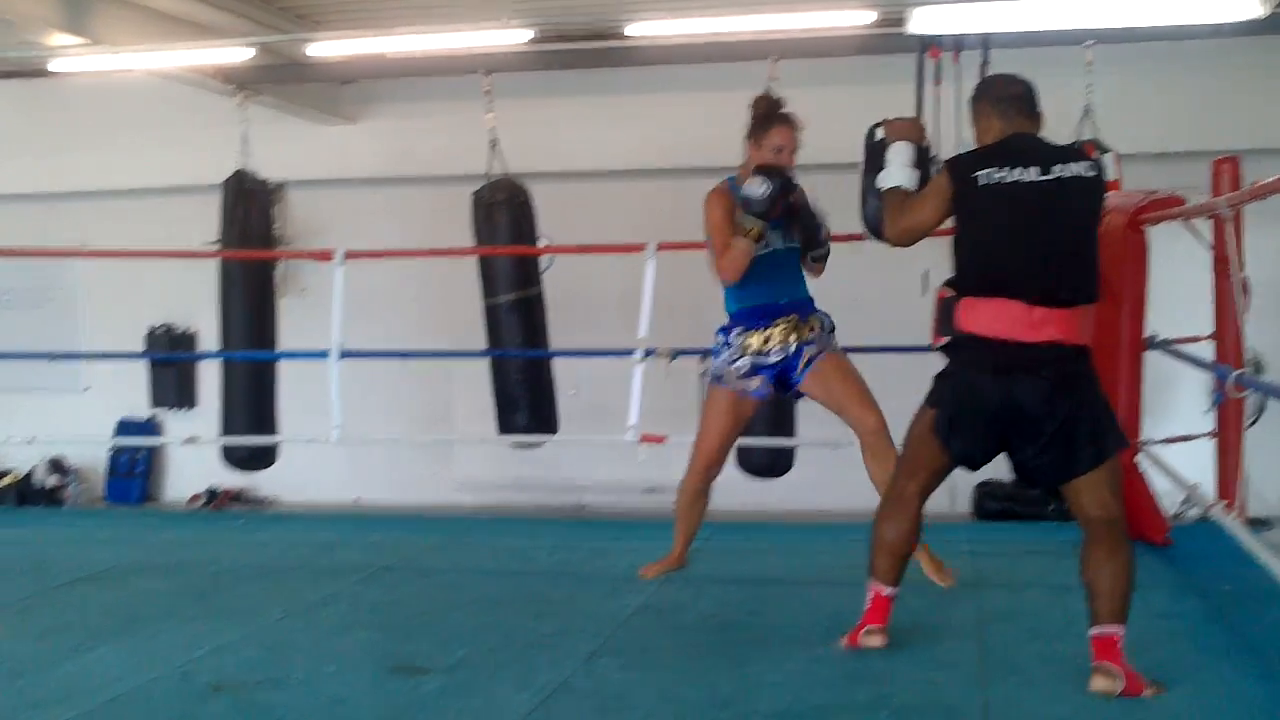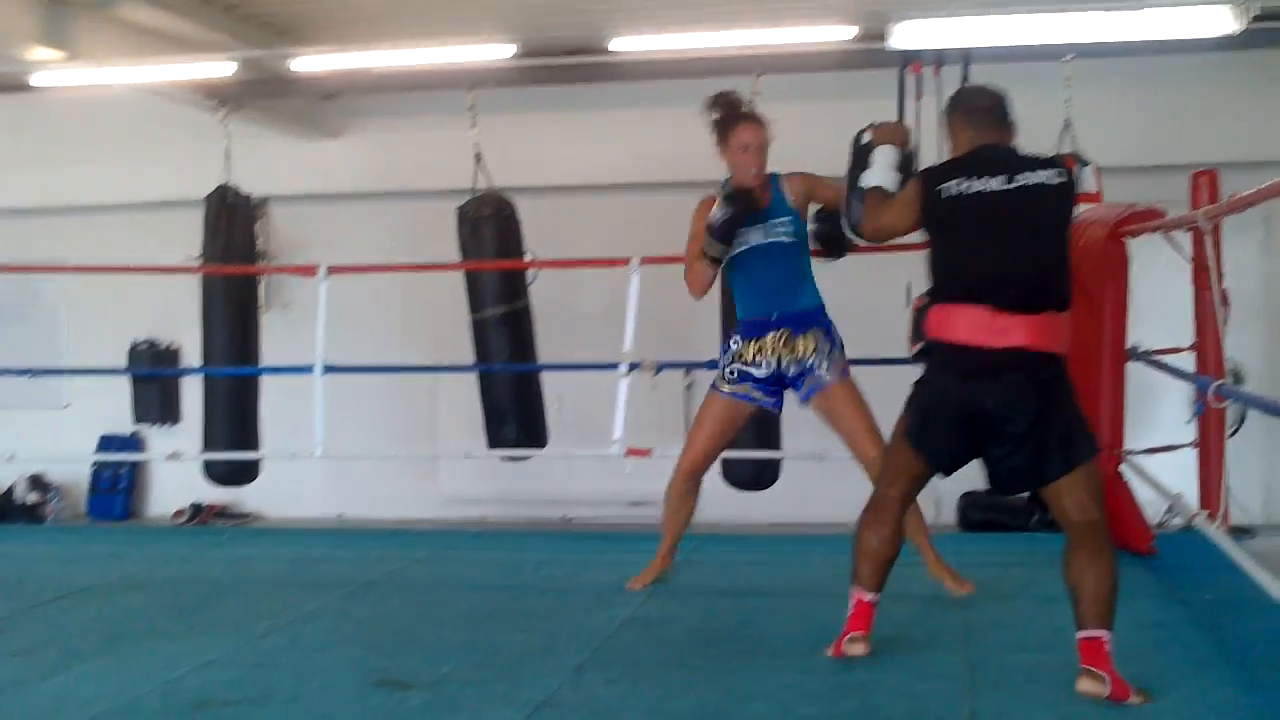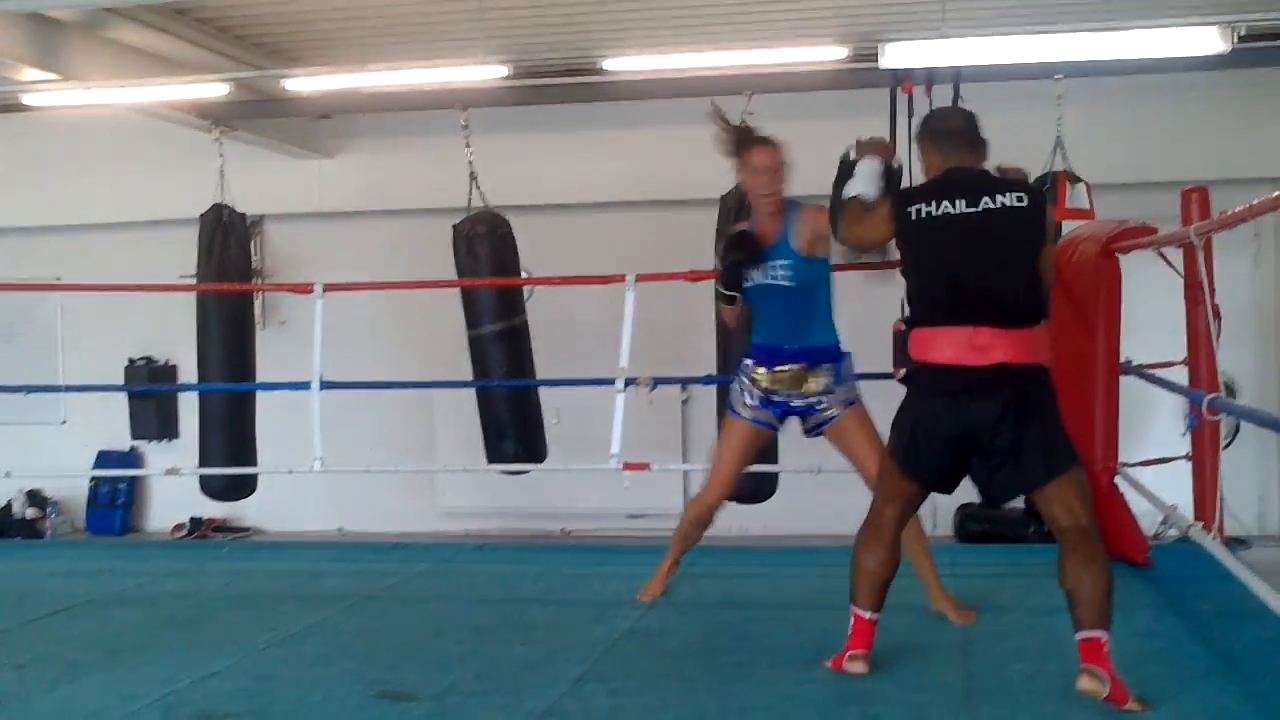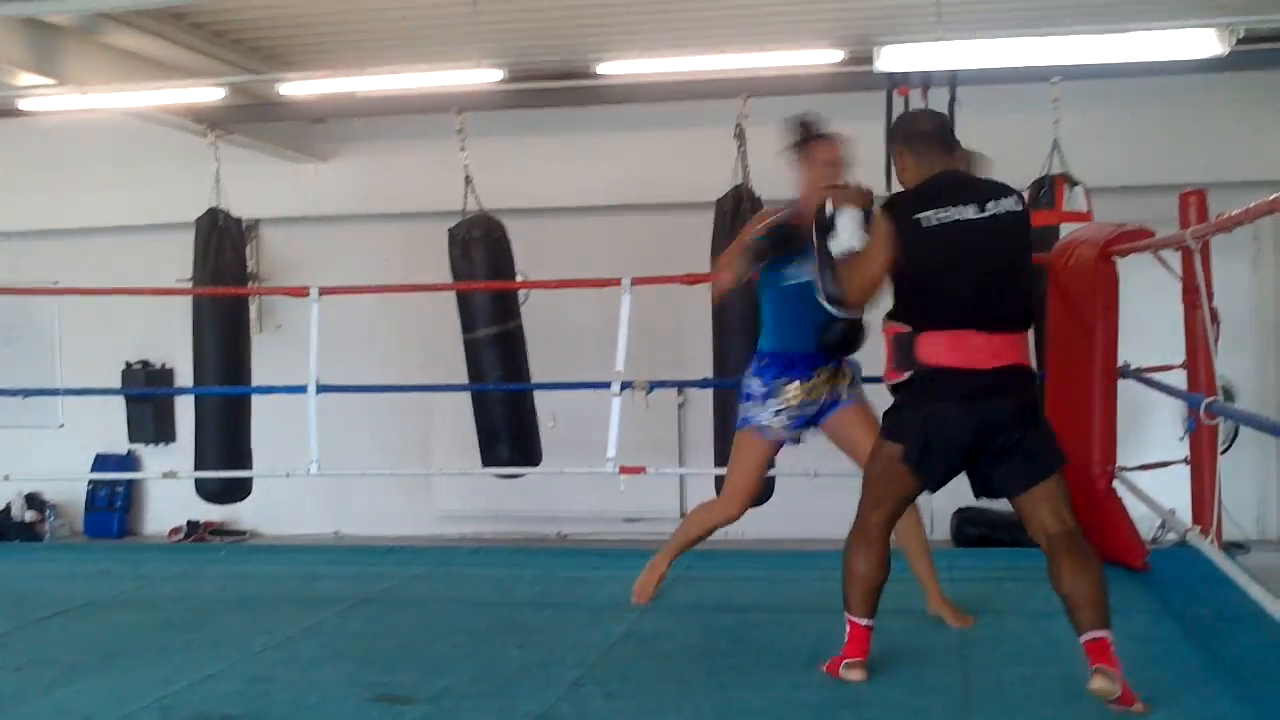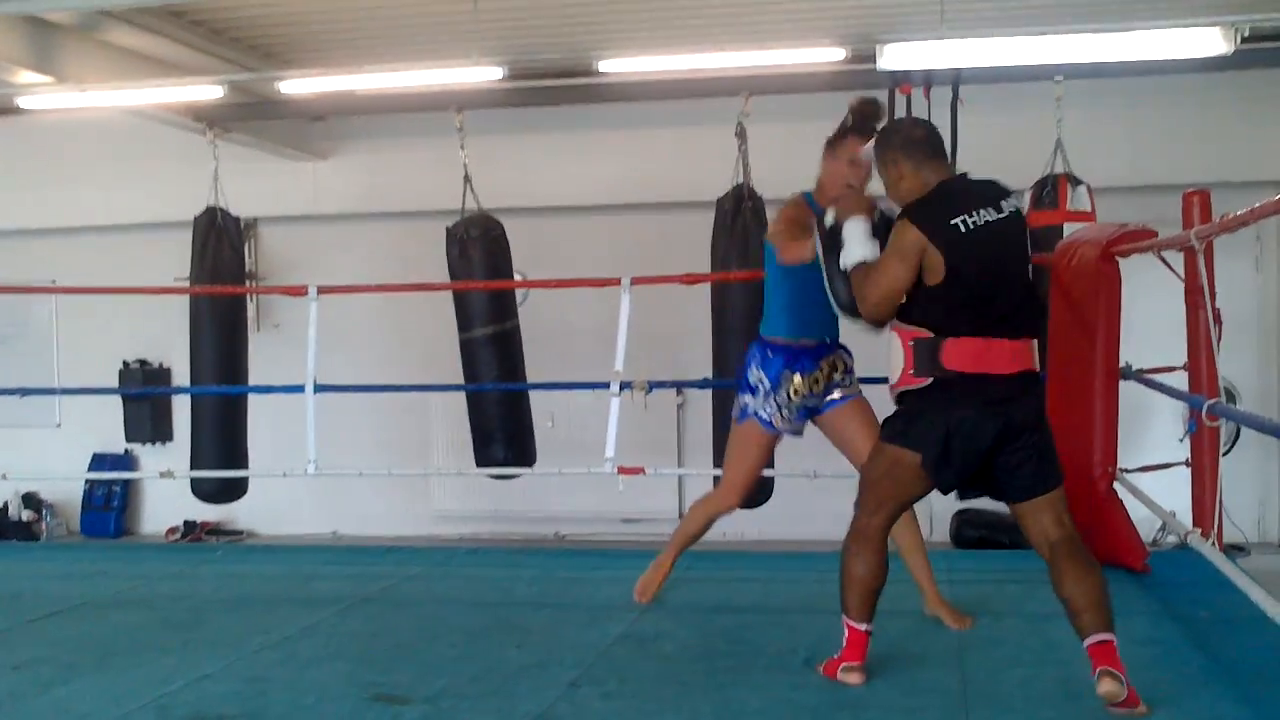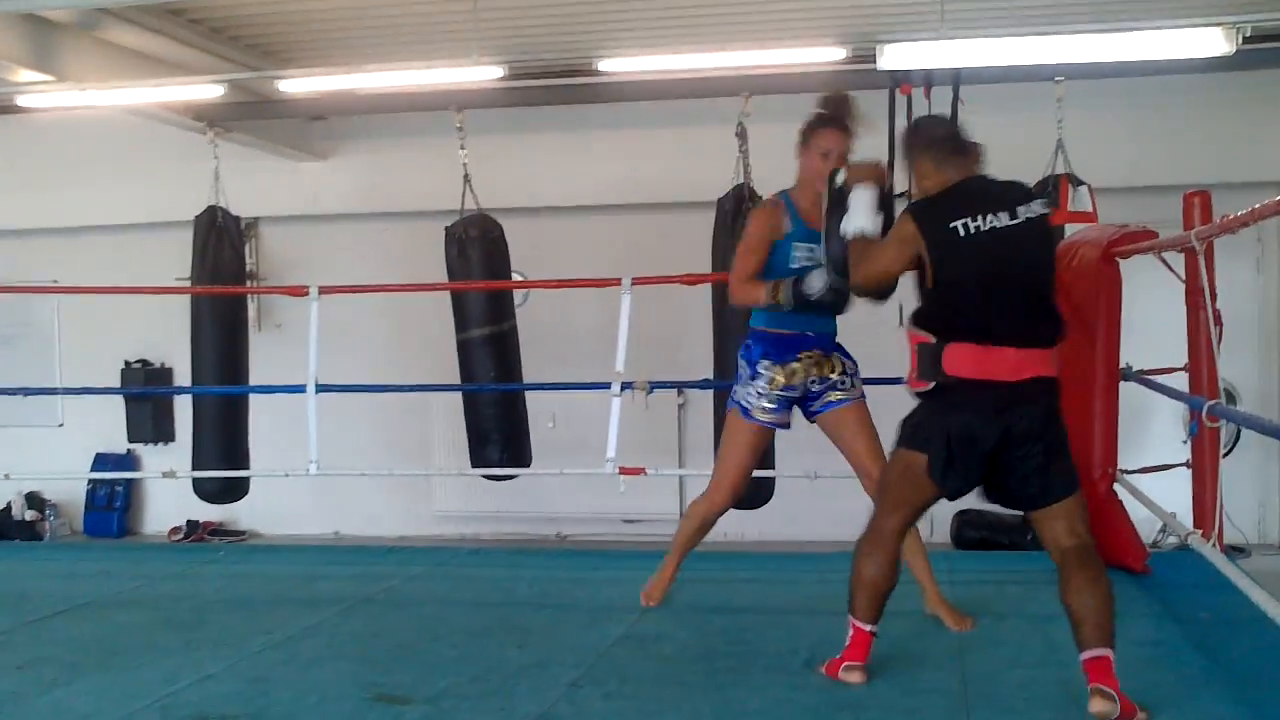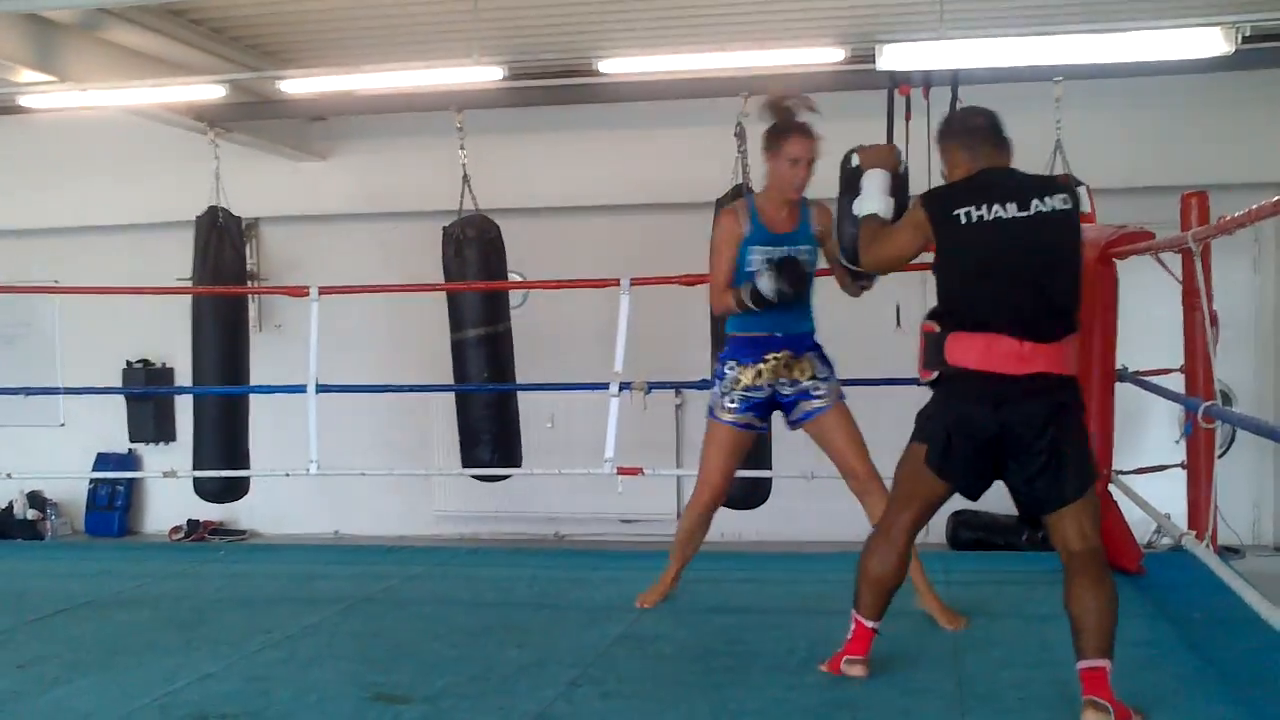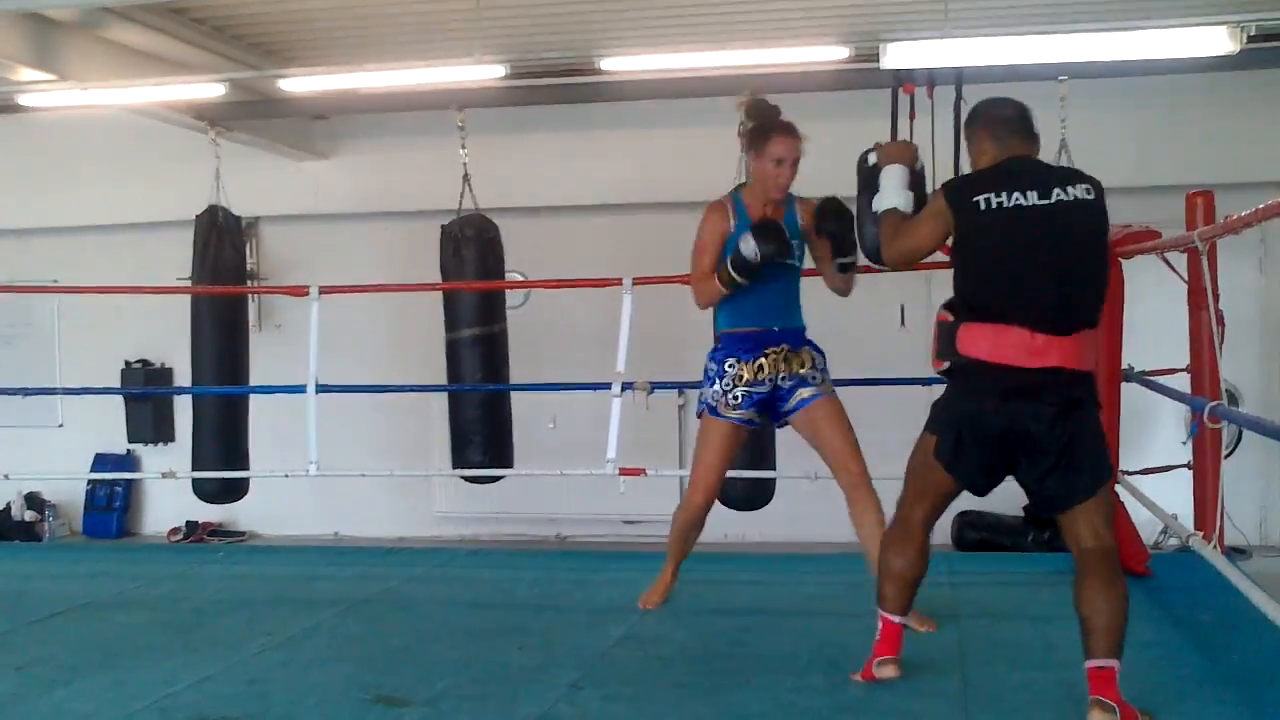
dt=0.1s
person 1, frame 1
left shoulder: (965, 172)
right shoulder: (1088, 172)
left elbow: (898, 227)
left wrist: (900, 152)
left hip: (979, 363)
right hip: (1060, 368)
left knee: (907, 486)
right knee: (1103, 516)
left ankle: (874, 619)
right ankle: (1109, 658)
person 1, frame 2
left shoulder: (936, 182)
right shoulder: (1057, 180)
left elbow: (870, 224)
left wrist: (880, 154)
left hip: (953, 371)
right hip: (1033, 374)
left knee: (889, 495)
right knee: (1086, 520)
left ankle: (857, 628)
right ankle: (1095, 663)
person 1, frame 3
left shoulder: (910, 205)
right shoulder: (1028, 200)
left elbow: (853, 232)
left wrist: (868, 166)
left hip: (937, 392)
right hip: (1015, 390)
left knee: (886, 516)
right knee: (1077, 526)
left ankle: (858, 645)
right ankle: (1095, 664)
person 1, frame 4
left shoulder: (901, 214)
right shoulder: (1009, 201)
left elbow: (853, 289)
left hip: (934, 394)
right hip: (1010, 391)
left knee: (873, 519)
right knee: (1059, 532)
left ankle: (853, 652)
right ankle: (1103, 662)
person 1, frame 5
left shoulder: (919, 224)
right shoulder: (1005, 201)
left elbow: (873, 306)
left wrist: (855, 230)
left hip: (946, 400)
right hip: (1017, 395)
left knee: (870, 522)
right knee: (1059, 538)
left ankle: (851, 655)
right ankle: (1107, 665)
person 1, frame 6
left shoulder: (929, 219)
right shoulder: (1034, 204)
left elbow: (862, 275)
left hip: (958, 403)
right hip: (1035, 403)
left knee: (886, 525)
right knee: (1074, 546)
left ankle: (854, 655)
person 1, frame 7
left shoulder: (941, 207)
right shoulder: (1064, 198)
left elbow: (873, 256)
left wrist: (875, 179)
left hip: (966, 395)
right hip: (1047, 399)
left knee: (898, 521)
right knee: (1082, 546)
left ankle: (856, 649)
person 1, frame 8
left shoulder: (962, 196)
right shoulder: (1088, 191)
left elbow: (895, 249)
left wrist: (893, 175)
left hip: (980, 387)
right hip: (1062, 393)
left knee: (913, 515)
right knee: (1095, 546)
left ankle: (885, 651)
person 2, frame 1
left shoulder: (791, 193)
right shoulder: (722, 198)
left elbow: (815, 268)
right elbow: (728, 273)
left wrist: (815, 237)
right wrist: (757, 210)
left hip: (804, 329)
right hip: (746, 338)
left knee: (872, 426)
right knee: (704, 462)
left ankle: (914, 546)
right ankle: (678, 552)
person 2, frame 2
left shoulder: (794, 188)
right shoulder: (711, 209)
right elbow: (697, 287)
right wrist: (719, 236)
left hip: (810, 342)
right hip: (749, 349)
left knee: (876, 457)
right knee: (691, 462)
left ankle: (935, 565)
right ankle: (662, 558)
person 2, frame 3
left shoulder: (813, 219)
right shoulder: (743, 234)
right elbow: (731, 319)
right wrist: (729, 281)
left hip: (822, 374)
right hip: (762, 374)
right knee: (716, 491)
left ankle: (937, 592)
right ankle: (667, 566)
person 2, frame 4
left shoulder: (844, 221)
right shoulder: (774, 225)
right elbow: (720, 285)
left wrist: (849, 320)
right wrist: (758, 250)
left hip: (832, 374)
right hip: (776, 379)
right knee: (733, 504)
left ankle: (934, 596)
right ankle: (662, 560)
person 2, frame 5
right shoulder: (794, 213)
right elbow: (791, 251)
left hip: (828, 367)
right hip: (777, 368)
right knee: (730, 496)
left ankle: (932, 596)
right ankle: (665, 559)
person 2, frame 6
left shoulder: (840, 214)
right shoulder: (770, 213)
right elbow: (740, 290)
right wrist: (799, 292)
left hip: (825, 362)
right hip: (765, 363)
left knee: (878, 477)
right knee: (723, 492)
left ankle: (933, 597)
right ankle: (669, 569)
person 2, frame 7
left shoulder: (818, 217)
right shoulder: (734, 217)
left elbow: (854, 289)
right elbow: (717, 301)
right wrist: (758, 292)
left hip: (804, 365)
right hip: (744, 367)
left knee: (866, 478)
right knee: (708, 494)
left ankle: (927, 596)
right ankle: (670, 575)
person 2, frame 8
left shoulder: (803, 212)
right shoulder: (722, 214)
left elbow: (842, 288)
right elbow: (701, 296)
left wrist: (841, 247)
right wrist: (744, 261)
left hip: (796, 361)
right hip: (735, 365)
left knee: (854, 471)
right knee: (701, 494)
right ankle: (667, 576)
